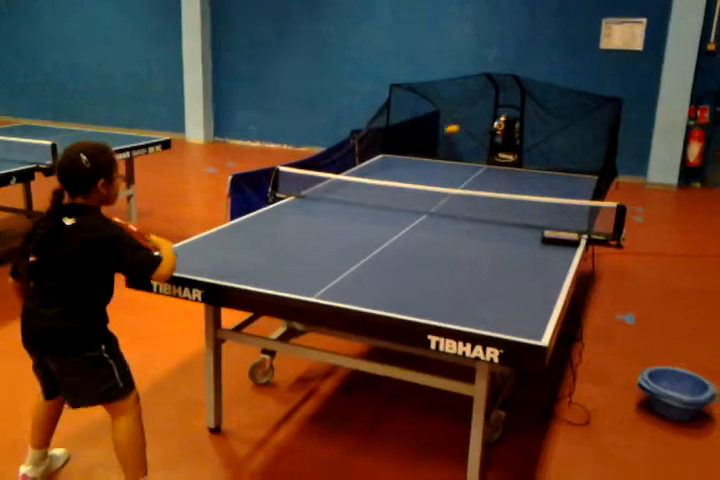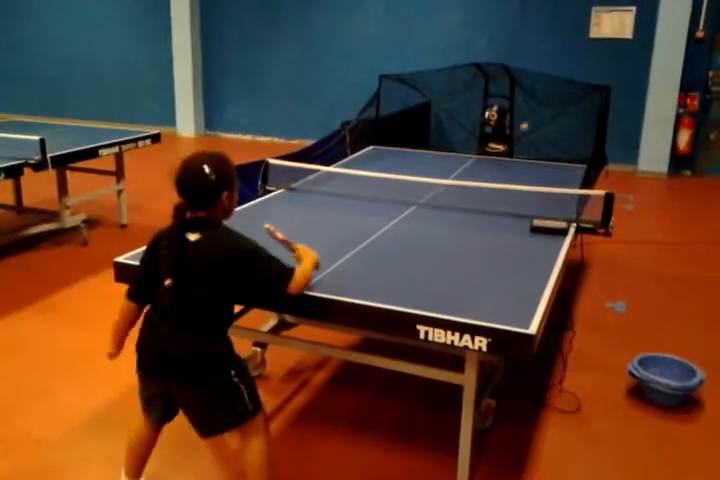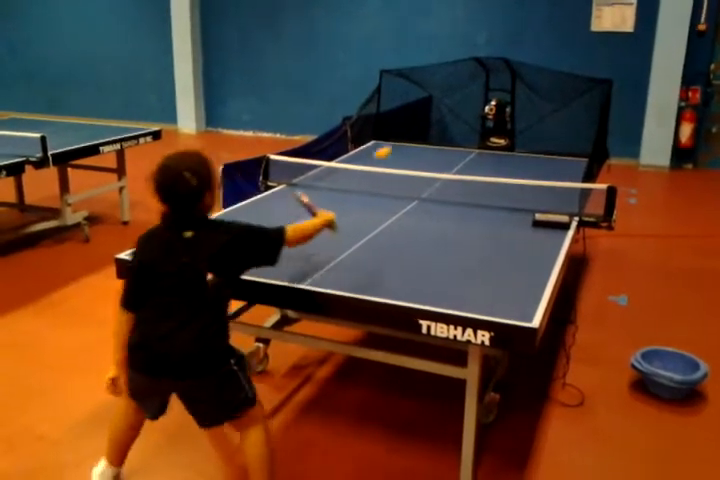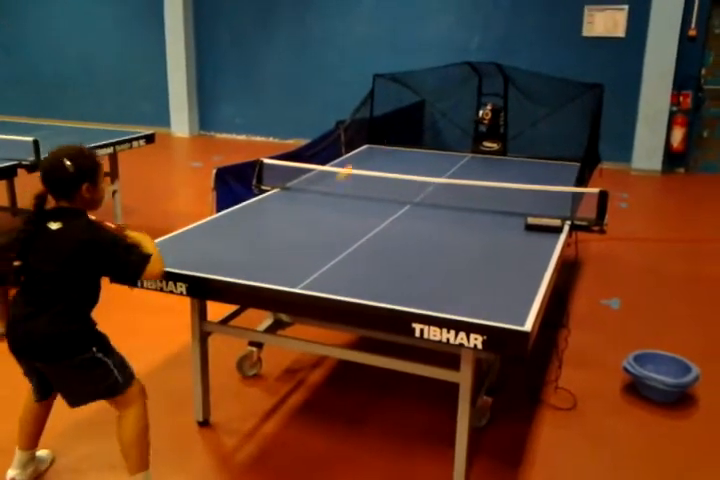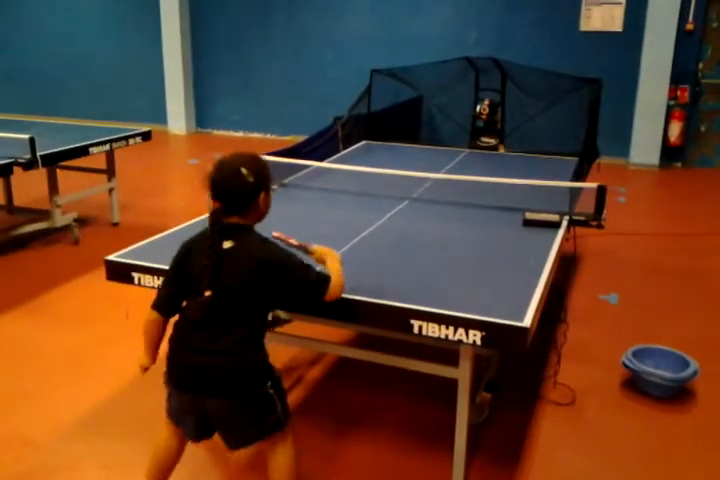
dt=1s
person 1, frame 1
left shoulder: (44, 224)
right shoulder: (107, 233)
left elbow: (17, 279)
right elbow: (162, 272)
right wrist: (166, 246)
left hip: (35, 331)
right hip: (79, 337)
left knee: (54, 391)
right knee: (125, 406)
person 1, frame 2
left shoulder: (162, 241)
right shoulder: (236, 248)
left elbow: (133, 303)
right elbow: (294, 285)
left wrist: (116, 342)
right wrist: (309, 258)
left hip: (153, 356)
right hip: (205, 362)
left knee: (150, 417)
right knee: (253, 429)
person 1, frame 3
left shoulder: (149, 244)
right shoulder: (227, 238)
left elbow: (128, 310)
right elbow: (289, 236)
left wrist: (120, 365)
right wrist: (323, 220)
left hip: (148, 355)
right hip: (203, 358)
left knee: (134, 404)
right knee: (251, 423)
person 1, frame 4
left shoulder: (31, 228)
right shoulder: (94, 236)
right elbow: (154, 270)
right wrist: (144, 241)
right hip: (67, 339)
left knee: (43, 392)
right knee: (131, 398)
person 1, frame 5
left shoulder: (191, 248)
right shoulder: (269, 256)
left elbow: (158, 314)
right elbow: (332, 291)
left wrist: (150, 355)
right wrist: (331, 258)
left hip: (184, 369)
right hip: (240, 375)
left knee: (175, 430)
right knee: (277, 440)
